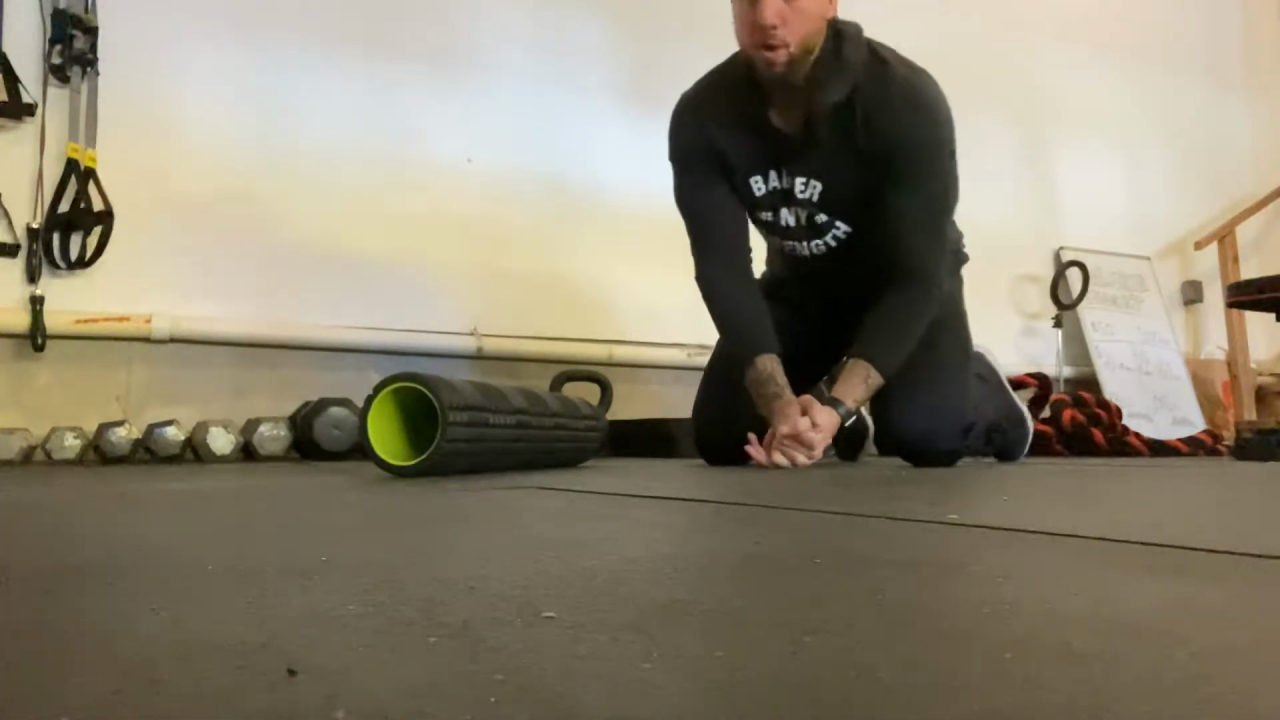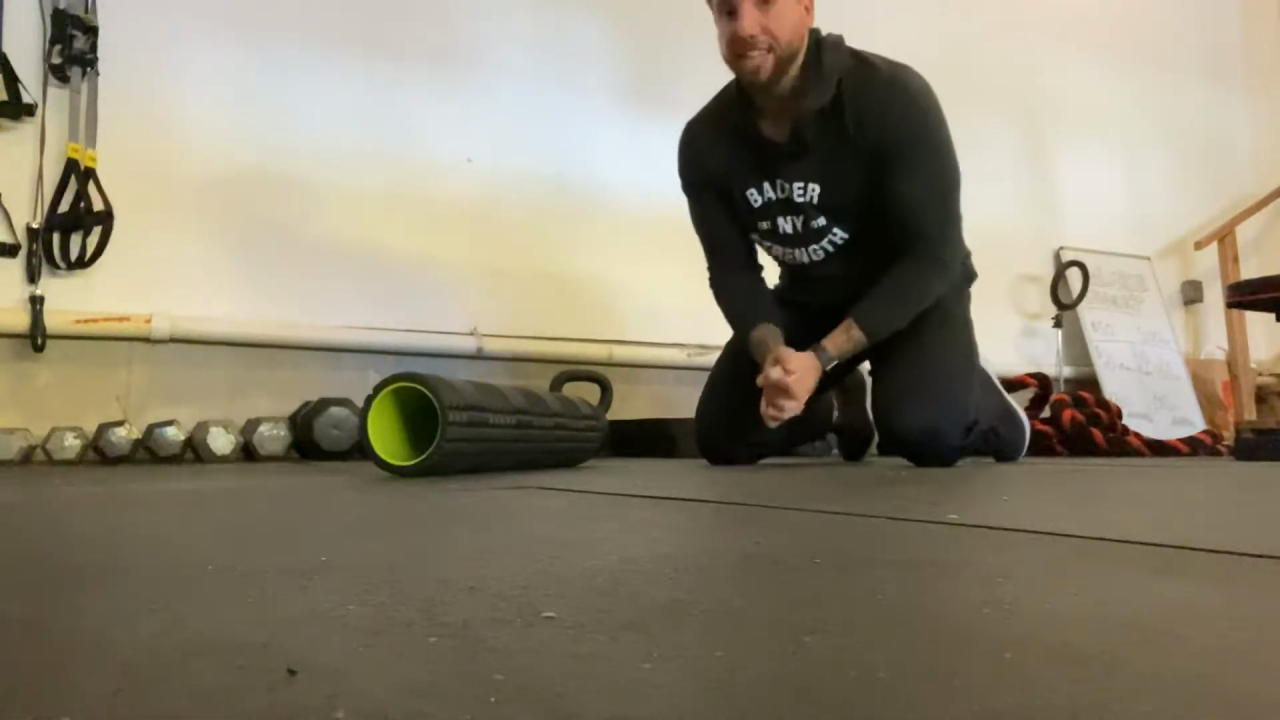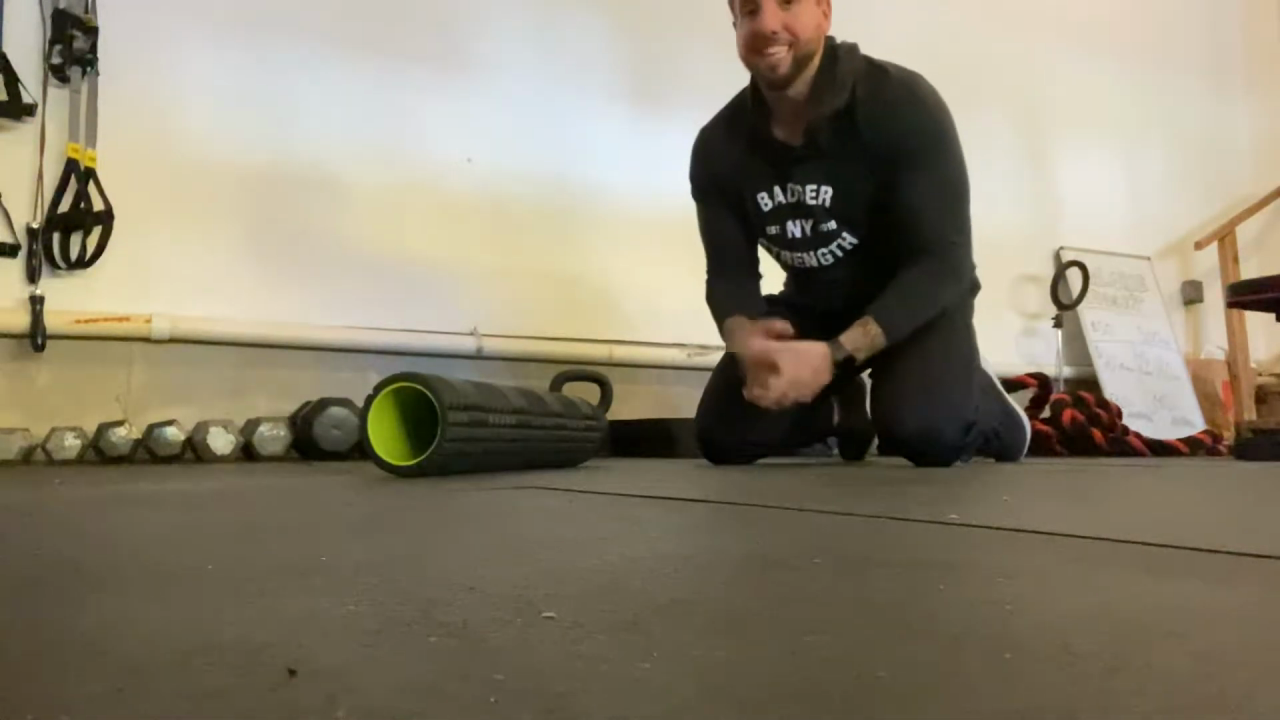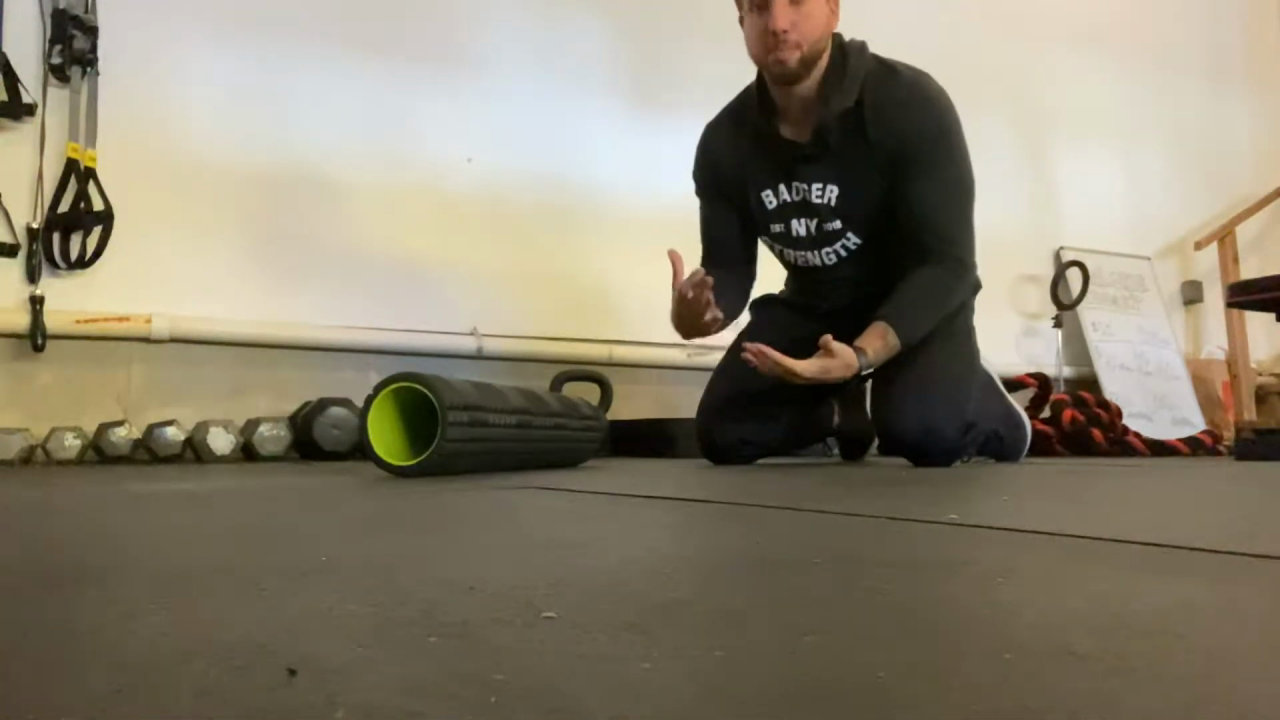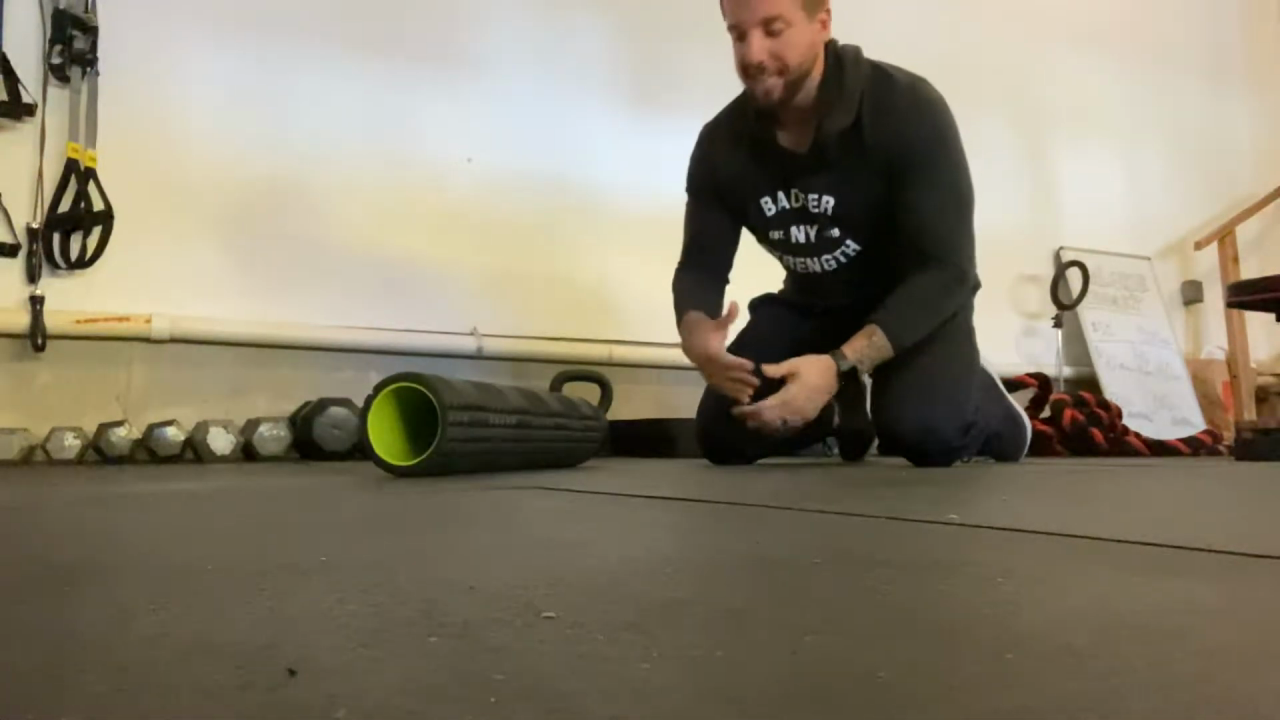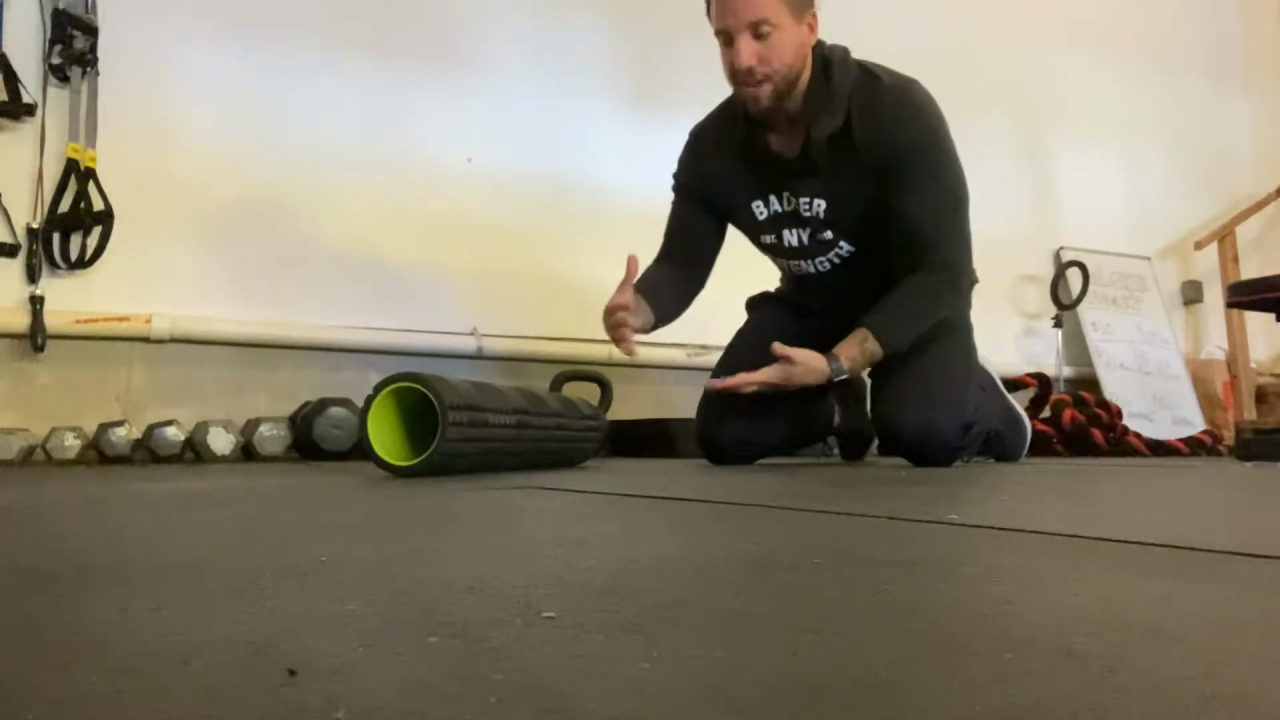
dt=0.4s
person 1, frame 1
left shoulder: (903, 99)
right shoulder: (700, 117)
left elbow: (916, 279)
right elbow: (721, 268)
left wrist: (835, 407)
right wrist: (779, 402)
left hip: (907, 288)
right hip: (797, 284)
left knee: (924, 434)
right knee: (719, 436)
left ankle: (980, 396)
right ankle: (832, 400)
person 1, frame 2
left shoulder: (892, 97)
right shoulder: (705, 142)
left elbow: (933, 257)
right elbow: (733, 272)
left wrist: (820, 359)
right wrist: (773, 357)
left hip: (917, 291)
right hip: (808, 297)
left knee: (926, 432)
right knee: (722, 436)
left ankle: (981, 406)
right ankle: (840, 405)
person 1, frame 3
left shoulder: (903, 104)
right shoulder: (719, 146)
left elbow: (944, 263)
right elbow: (729, 275)
left wrist: (836, 354)
right wrist: (741, 337)
left hip: (919, 302)
right hip: (814, 304)
left knee: (925, 431)
right knee: (723, 434)
left ankle: (984, 407)
right ankle: (842, 407)
person 1, frame 4
left shoulder: (910, 103)
right shoulder: (724, 142)
left elbow: (947, 265)
right elbow: (728, 268)
left wrist: (861, 356)
right wrist: (698, 312)
left hip: (919, 300)
right hip: (812, 304)
left knee: (924, 431)
right knee: (722, 434)
left ankle: (986, 410)
right ankle: (841, 410)
person 1, frame 5
left shoulder: (908, 109)
right shoulder: (722, 144)
left elbow: (948, 270)
right elbow: (700, 267)
left wrist: (841, 365)
right wrist: (697, 334)
left hip: (920, 301)
right hip: (811, 305)
left knee: (925, 431)
right knee: (723, 434)
left ankle: (987, 410)
right ankle: (845, 409)
person 1, frame 6
left shoulder: (897, 110)
right shoulder: (712, 146)
left elbow: (943, 273)
right elbow: (682, 266)
left wrist: (833, 366)
right wrist: (636, 311)
left hip: (916, 298)
right hip: (810, 301)
left knee: (925, 432)
right knee: (724, 436)
left ankle: (982, 406)
right ankle: (843, 408)
